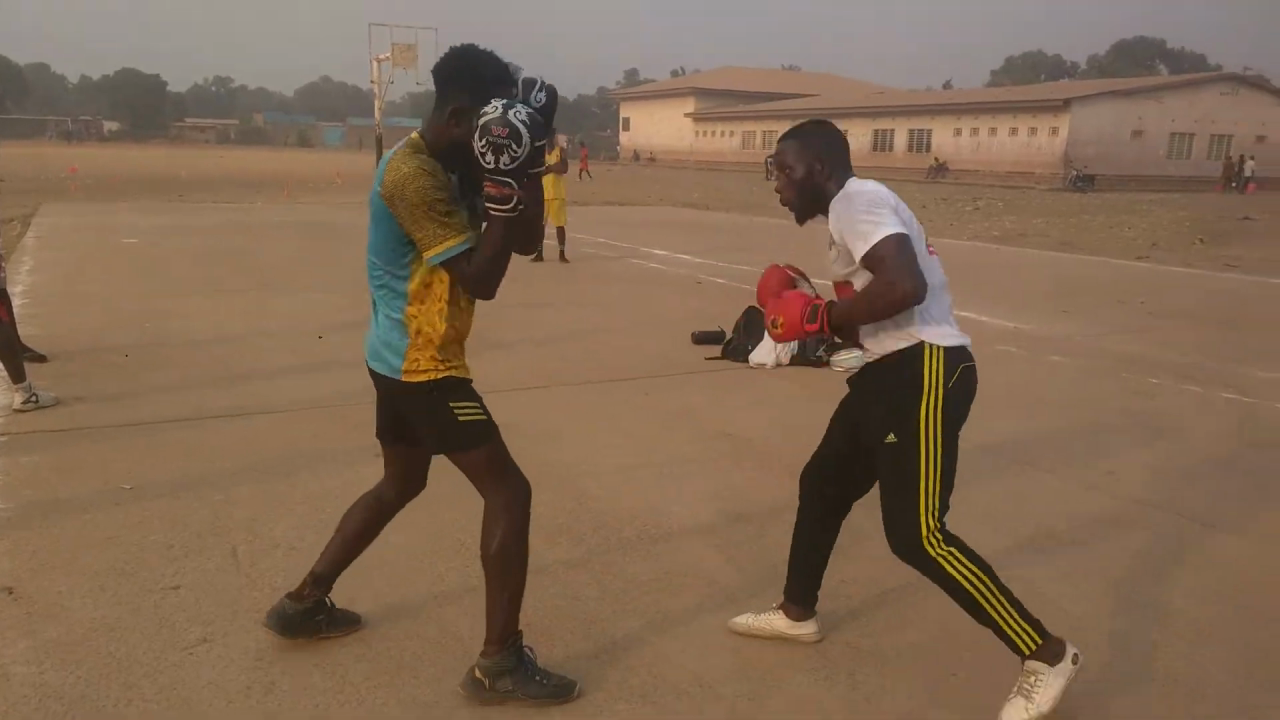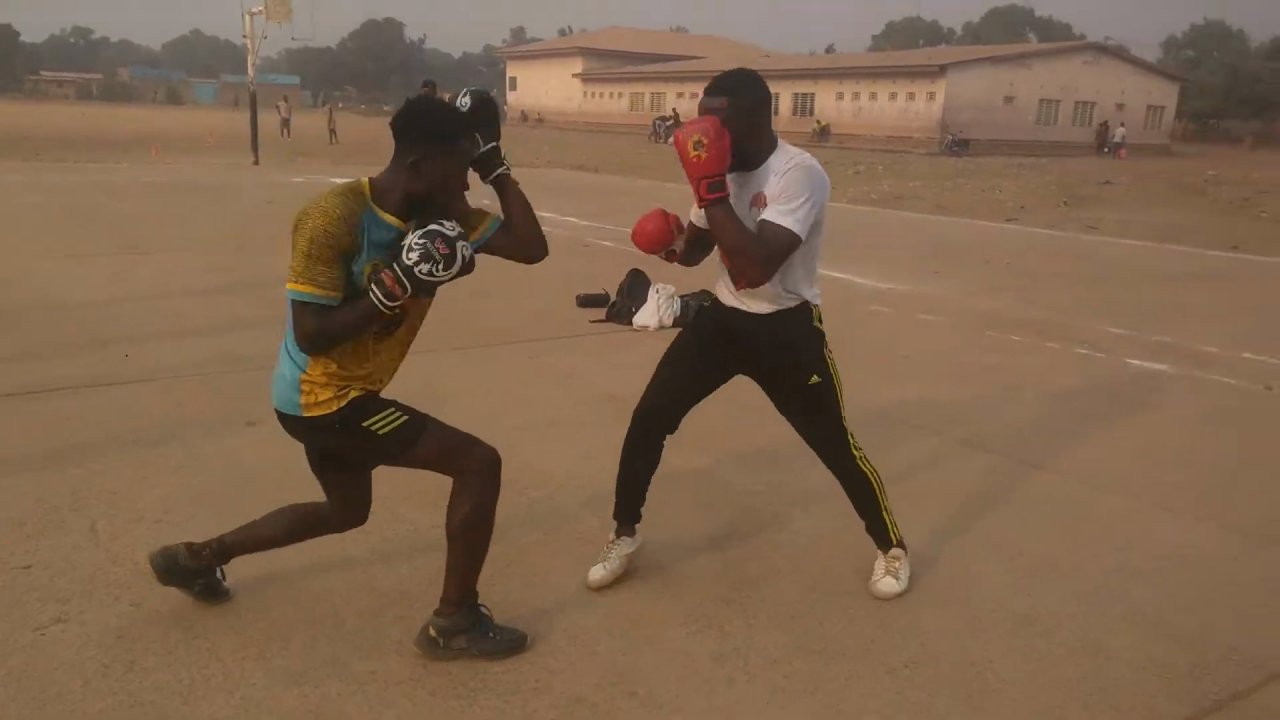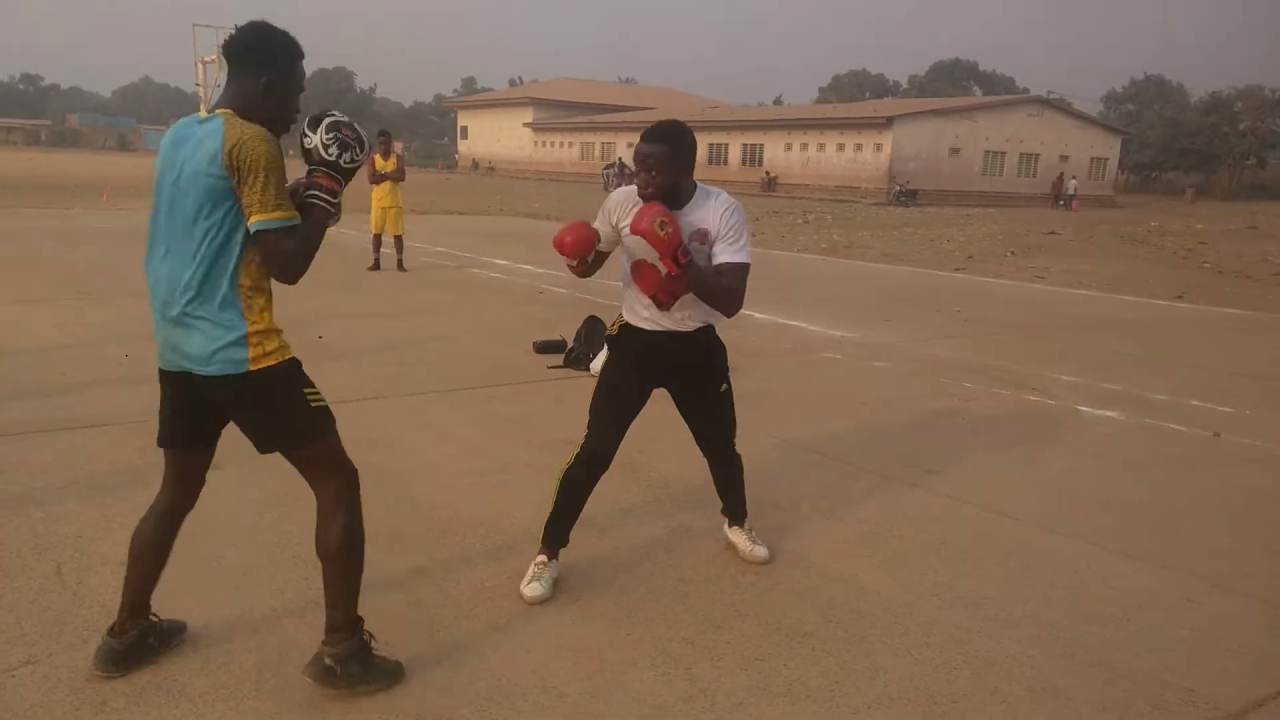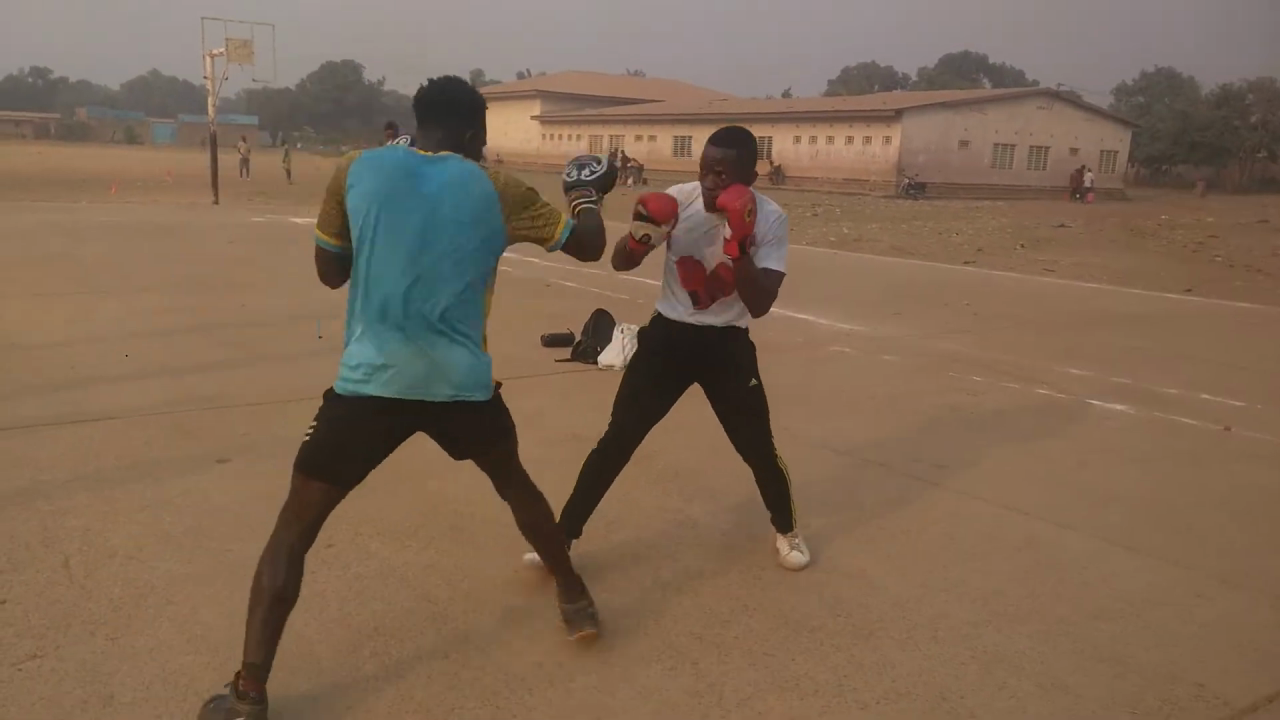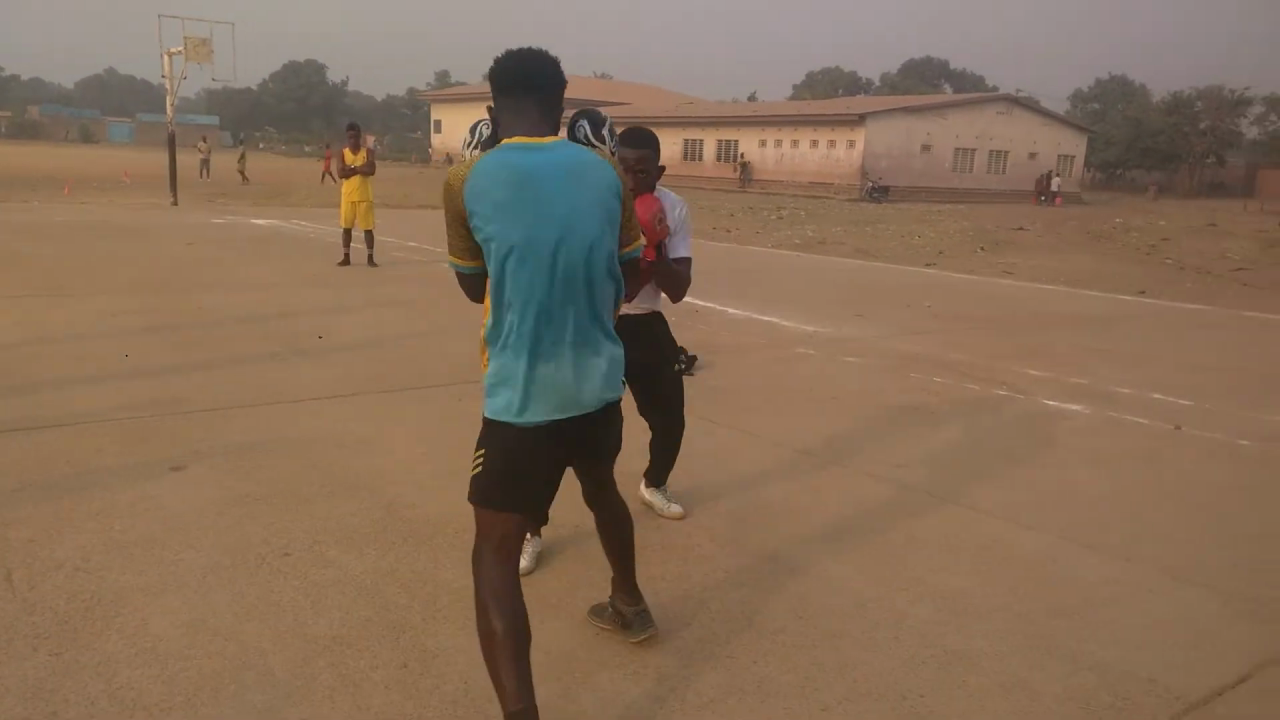
dt=0.7s
person 1, frame 1
left shoulder: (451, 163)
right shoulder: (414, 175)
left elbow: (522, 239)
right elbow: (481, 280)
left wrist: (521, 162)
right wrist: (504, 188)
left hip: (394, 357)
right hip: (421, 366)
left knee: (401, 483)
right knee: (508, 490)
left ankle: (303, 604)
right ankle: (500, 661)
person 1, frame 2
left shoulder: (434, 217)
right shoulder: (330, 216)
left elbow: (532, 247)
right elbow: (310, 335)
left wrist: (494, 163)
right wrist: (397, 284)
left hip: (328, 395)
right hip: (321, 398)
left knee: (347, 510)
right knee: (478, 462)
left ankle: (195, 557)
right ankle: (454, 619)
person 1, frame 3
left shoulder: (179, 136)
right shoulder: (252, 143)
right elbow: (288, 263)
left wrist: (297, 193)
right wrist: (328, 181)
left hip: (178, 352)
right hip: (243, 355)
left knee: (178, 489)
right knee: (336, 481)
left ankle: (125, 633)
right ankle: (343, 645)
person 1, frame 4
left shoulder: (355, 171)
right shoulder: (498, 189)
left elbow: (329, 273)
right elbow: (587, 246)
right wrist: (588, 192)
left hip: (369, 382)
right hip: (463, 382)
left knee: (293, 529)
right knee: (511, 479)
right ankle: (574, 596)
person 1, frame 5
left shoulder: (467, 183)
right shoulder: (606, 174)
left elbow: (475, 288)
left hip: (521, 399)
right hip: (598, 384)
left knee: (494, 562)
right knee: (600, 487)
right ankle: (627, 601)
person 2, frame 1
left shoulder: (856, 199)
right shoulder: (850, 212)
left elbow: (905, 285)
left wrist: (822, 313)
right wrist: (817, 314)
left hip: (922, 374)
right hip: (886, 374)
left knee: (916, 536)
right knee: (820, 484)
left ankle: (1046, 657)
right ankle: (796, 614)
person 2, frame 2
left shoulder: (800, 173)
right shoulder: (712, 169)
left elbow: (757, 268)
left wrist: (711, 190)
right wrist: (673, 241)
left hip: (786, 327)
right hip: (722, 318)
left knee: (836, 446)
right knee: (649, 419)
left ankle: (890, 547)
right ankle: (624, 534)
person 2, frame 3
left shoulder: (723, 211)
right shoulder: (620, 203)
left elbow: (731, 301)
right elbow: (588, 264)
left wrist: (679, 260)
right wrist: (578, 255)
left hip: (696, 347)
right hip: (636, 342)
left knee: (721, 445)
right knee: (596, 449)
left ankle: (736, 522)
right ankle: (548, 553)
person 2, frame 4
left shoulder: (770, 218)
right shoulder: (676, 200)
left elbow: (759, 305)
right elbow: (621, 263)
left wrist: (737, 244)
right wrist: (639, 237)
left hip: (727, 345)
right hip: (667, 335)
left knee: (758, 446)
right knee: (618, 440)
left ankle: (786, 530)
right ankle: (560, 537)
person 2, frame 5
left shoulder: (673, 209)
left elbow: (677, 291)
left wrist: (655, 244)
left hip: (646, 327)
left knee: (669, 419)
left ankle: (654, 484)
right ankle: (529, 530)
